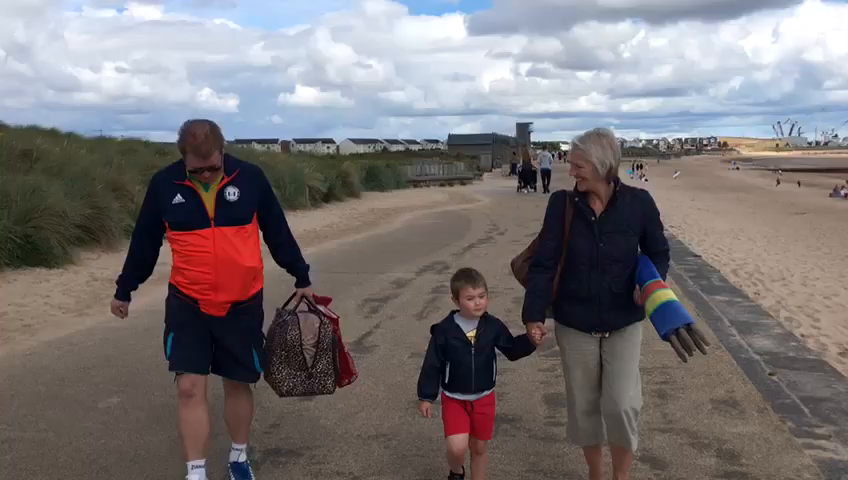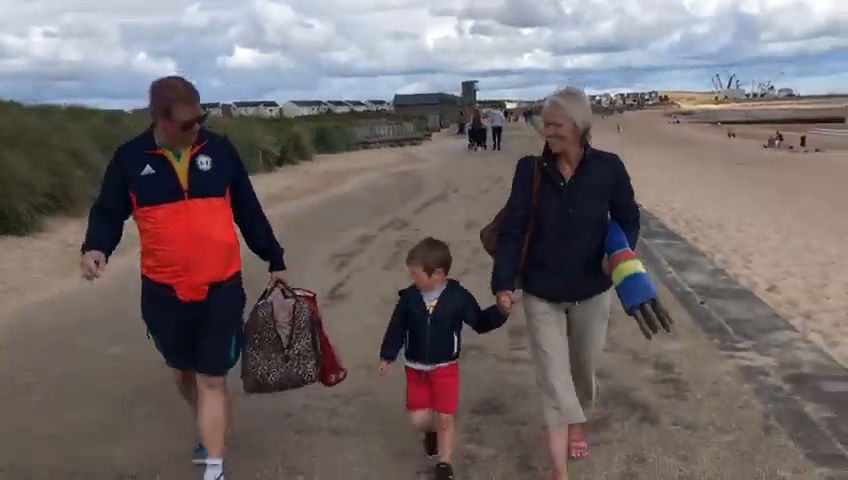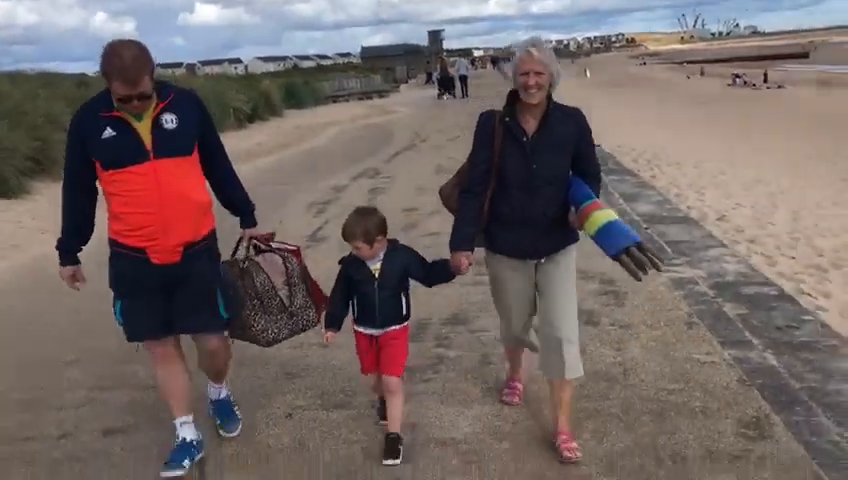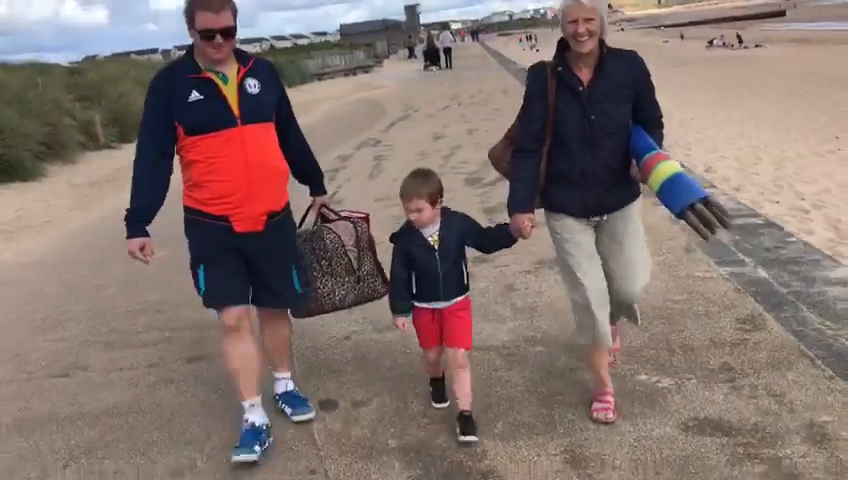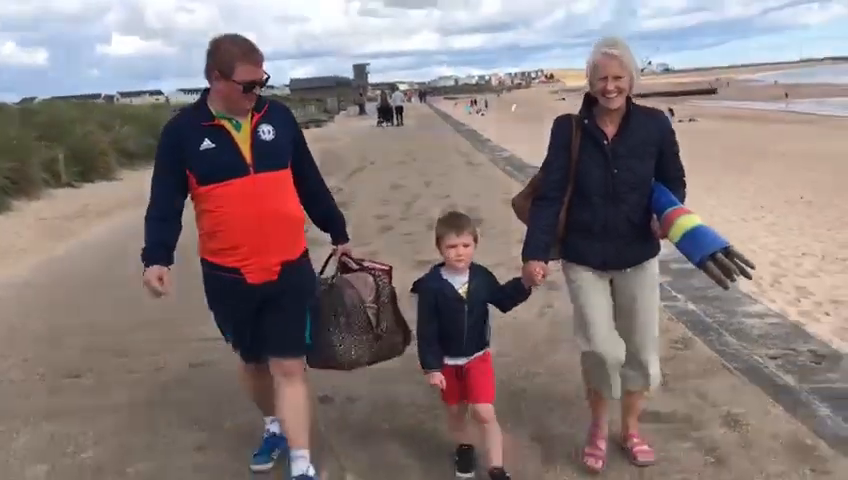
dt=0.7s
person 1, frame 1
left shoulder: (250, 178)
right shoulder: (164, 184)
left elbow: (277, 231)
right elbow: (145, 240)
left wrist: (301, 277)
right wrist: (125, 289)
left hip: (243, 303)
right hip: (187, 303)
left knee: (238, 384)
right knee: (190, 387)
person 1, frame 2
left shoulder: (220, 151)
right shoulder: (130, 159)
left elbow: (248, 211)
right elbow: (108, 213)
left wrist: (275, 260)
right wrist: (94, 247)
left hip: (221, 288)
right hip: (163, 291)
left knee: (212, 380)
right knee: (185, 372)
right ankle: (208, 430)
person 1, frame 3
left shoulder: (185, 105)
right shoulder: (88, 122)
left elbow: (218, 166)
right elbow: (78, 191)
left wrist: (246, 217)
right wrist: (69, 252)
left hip: (196, 248)
right hip: (133, 258)
left knee: (211, 340)
right knee: (160, 346)
left ankle: (219, 391)
right ankle: (186, 434)
person 1, frame 4
left shoulder: (263, 73)
right shoulder: (169, 85)
left elbow: (290, 136)
right elbow: (152, 159)
left wrist: (316, 185)
right wrist: (138, 223)
left hip: (273, 219)
right hip: (211, 226)
left knee: (275, 309)
right knee: (232, 320)
left ankle: (284, 385)
right ankle: (254, 421)
person 1, frame 5
left shoulder: (279, 118)
right shoulder: (182, 133)
left elbow: (310, 182)
right elbow: (164, 204)
left wrist: (337, 233)
right wrist: (156, 257)
left hip: (291, 269)
right hip: (226, 276)
left knee: (289, 366)
right knee: (253, 361)
right ankle: (273, 425)
person 2, frame 1
left shoulder: (639, 203)
right shoulder: (562, 205)
left elbow: (658, 253)
right elbow: (543, 263)
right wrist: (533, 314)
left hip: (624, 324)
right hip: (574, 324)
left knee: (623, 406)
right knee: (583, 406)
person 2, frame 2
left shoulder: (608, 168)
right shoulder: (530, 170)
left elbow: (628, 220)
right elbow: (512, 230)
right wrist: (503, 283)
left hip: (592, 290)
right hip: (541, 293)
left knee: (584, 368)
right knee: (553, 379)
left ankle: (576, 425)
person 2, frame 3
left shoulder: (571, 122)
right shoulder: (492, 125)
left elbow: (589, 175)
right elbow: (474, 187)
left wrist: (585, 208)
right wrist: (462, 243)
left hip: (558, 247)
right hip: (506, 249)
left knee: (560, 333)
right knee: (515, 323)
left ankle: (563, 427)
right ankle: (516, 371)
person 2, frame 4
left shoulder: (629, 67)
right shoulder: (543, 77)
left elbow: (651, 124)
right elbow: (527, 145)
right wrist: (520, 205)
left hip: (620, 201)
right hip: (566, 208)
left knee: (629, 285)
right knee: (588, 296)
left ankle: (608, 325)
right ankle: (603, 385)
person 2, frame 5
left shoulder: (654, 125)
right shoulder: (568, 130)
left elbow: (673, 181)
right elbow: (549, 194)
right wrist: (535, 252)
left hip: (639, 257)
right hip: (584, 259)
left knee: (641, 349)
right knee: (600, 349)
left ankle: (629, 427)
right ankle: (598, 427)
person 3, frame 1
left shoulder: (493, 326)
left elbow: (512, 350)
right elbow: (432, 365)
right wrist: (426, 397)
left hip: (484, 398)
right hip: (454, 399)
left knee: (479, 447)
right knee: (457, 447)
person 3, frame 2
left shoulder: (458, 297)
right shoulder: (409, 297)
left elbow: (480, 322)
right elbow: (397, 328)
left wrist: (500, 310)
right wrist: (387, 356)
left hip: (445, 368)
right hip: (415, 368)
left knee: (444, 419)
right knee: (419, 420)
right ankle: (432, 432)
person 3, frame 3
left shoulder: (402, 256)
right shoulder: (350, 265)
left elbow: (428, 274)
right elbow: (340, 296)
left wrist: (451, 267)
right wrist: (332, 326)
left hip: (395, 330)
right hip: (365, 332)
left knee: (392, 382)
right knee: (374, 379)
left ankle: (393, 435)
right ankle: (383, 396)
person 3, frame 4
left shoulder: (458, 223)
right shoulder: (405, 238)
left elbow: (486, 241)
right elbow: (399, 276)
left wrist: (512, 230)
right wrist: (400, 310)
left hip: (457, 303)
right hip: (424, 308)
left knee: (459, 359)
right knee: (432, 355)
left ankle: (465, 414)
right ankle: (436, 380)
person 3, frame 5
left shoulder: (483, 278)
right shoulder: (432, 286)
left elbow: (503, 301)
right elbow: (426, 330)
left wrist: (525, 284)
right wrist: (431, 366)
left hip: (478, 357)
right hip: (446, 361)
left knee: (486, 415)
right knee: (455, 410)
right ankle: (464, 447)
